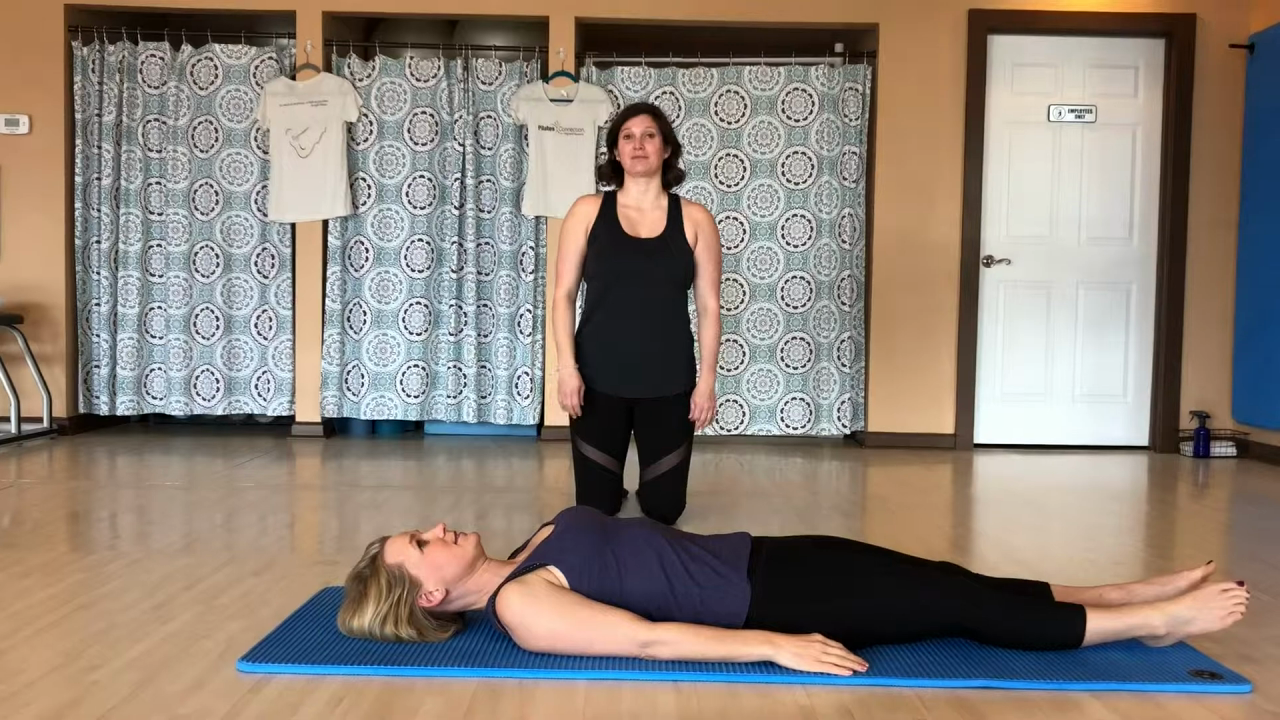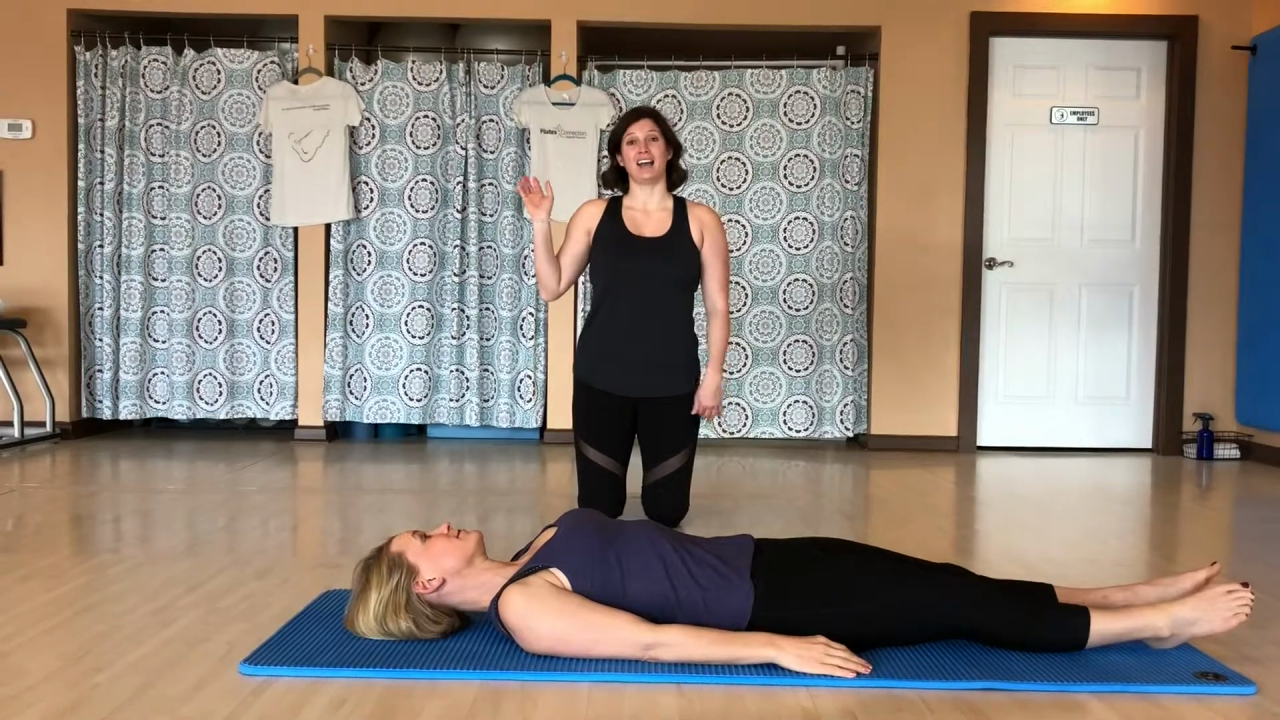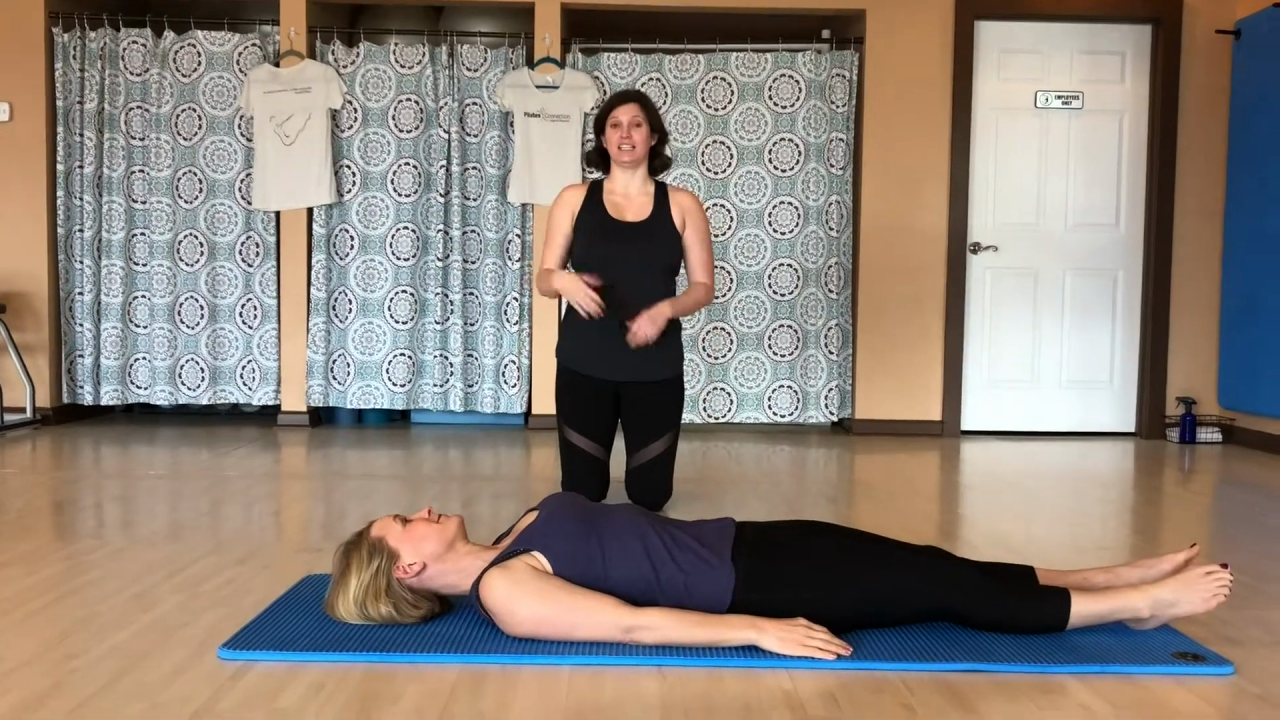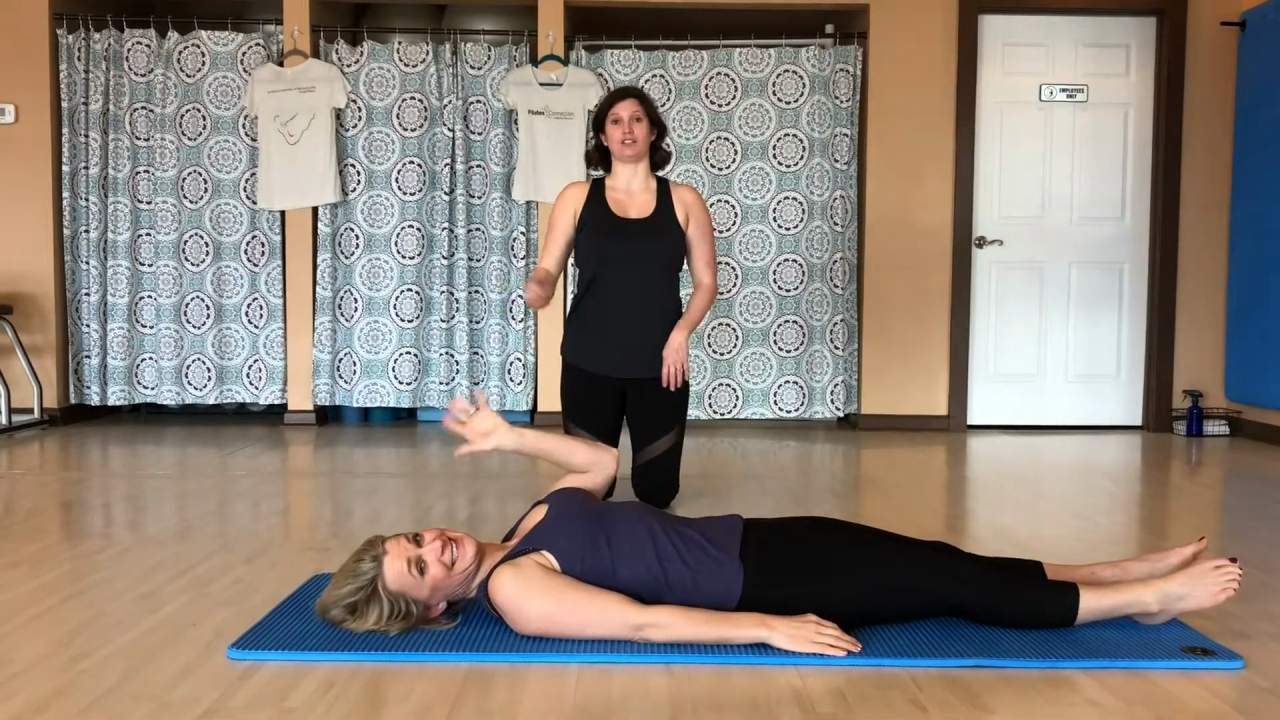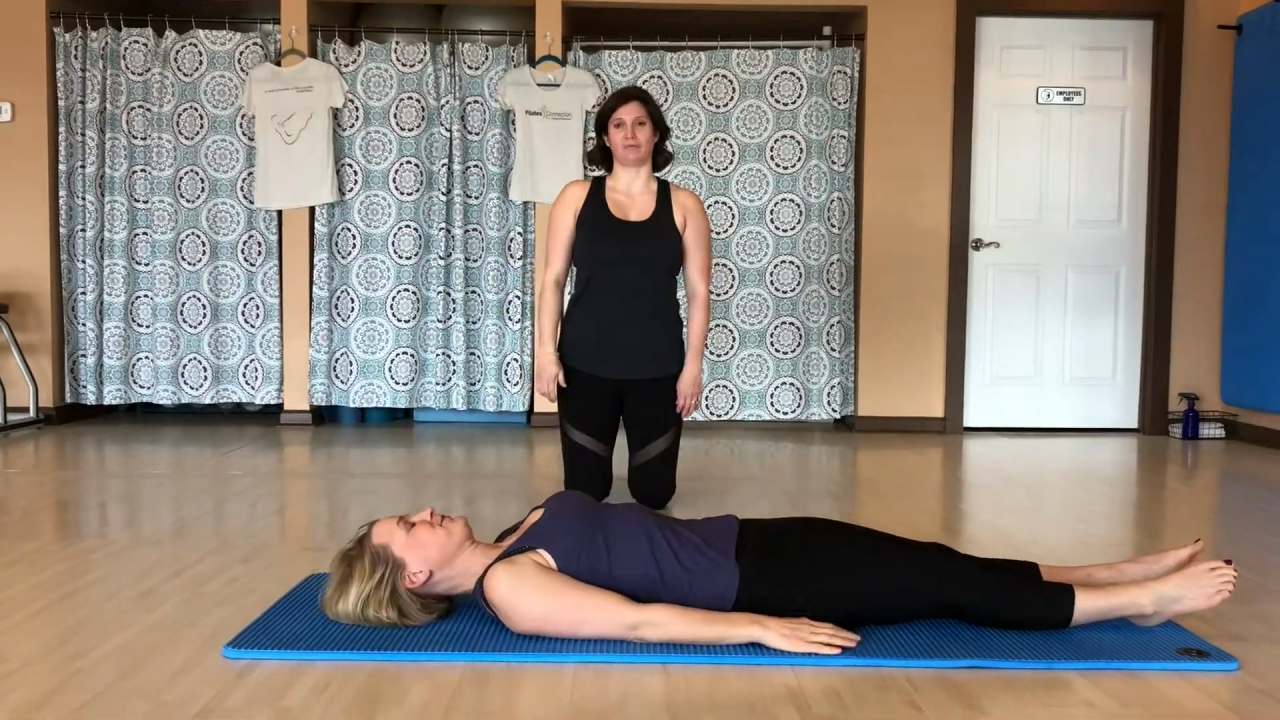
dt=1s
person 1, frame 1
left shoulder: (524, 562)
right shoulder: (522, 611)
right elbow: (649, 638)
right wrist: (777, 645)
left hip: (758, 559)
right hip: (756, 601)
left knee: (950, 581)
right knee: (961, 608)
left ankle: (1142, 594)
right ankle: (1160, 620)
person 1, frame 2
left shoulder: (529, 563)
right shoulder: (524, 612)
right elbow: (650, 640)
right wrist: (778, 649)
left hip: (761, 559)
right hip: (759, 601)
left knee: (952, 583)
right knee: (967, 611)
left ankle: (1147, 595)
right ankle: (1159, 622)
person 1, frame 3
left shoulder: (513, 545)
right shoulder: (505, 596)
right elbow: (633, 624)
right wrist: (759, 632)
left hip: (743, 543)
right hip: (740, 584)
left knee: (939, 565)
right knee: (950, 593)
left ankle: (1131, 578)
right ankle: (1140, 604)
person 1, frame 4
left shoulder: (528, 528)
right shoulder: (518, 595)
left elbow: (604, 459)
right elbow: (645, 622)
left wrist: (509, 432)
right wrist: (771, 628)
left hip: (752, 542)
right hip: (752, 587)
left knee: (947, 560)
right knee: (957, 591)
left ankle: (1142, 573)
right ankle: (1149, 598)
person 1, frame 5
left shoulder: (519, 542)
right shoulder: (511, 592)
right elbow: (638, 621)
right wrist: (766, 629)
left hip: (745, 542)
right hip: (747, 584)
left knee: (941, 564)
right knee: (951, 591)
left ankle: (1136, 577)
right ankle: (1142, 601)
person 2, frame 1
left shoulder: (694, 218)
right shoulder: (587, 211)
left elbow: (708, 304)
right elbow: (564, 293)
left wrist: (707, 378)
right wrist: (566, 365)
left hip: (668, 383)
right hip: (599, 380)
left knee: (664, 509)
right knee: (595, 507)
left ankle: (648, 518)
right ankle: (616, 494)
person 2, frame 2
left shoulder: (701, 219)
right shoulder: (594, 214)
left elbow: (717, 305)
right elbow: (551, 288)
left wrist: (713, 373)
right wrist: (541, 223)
left hip: (673, 384)
right hip: (601, 380)
left knee: (666, 511)
right knee: (598, 508)
person 2, frame 3
left shoulder: (681, 204)
right shoulder: (574, 199)
left elbow: (703, 285)
right elbow: (543, 278)
left wrist: (667, 309)
right wrist: (562, 279)
left hip: (655, 369)
right hip: (584, 365)
left knee: (650, 494)
right knee: (582, 492)
person 2, frame 4
left shoulder: (684, 200)
right shoulder: (578, 197)
left elbow: (706, 281)
right elbow: (549, 267)
left wrist: (681, 335)
right wrist: (537, 287)
left hip: (658, 365)
right hip: (590, 363)
left knee: (657, 491)
person 2, frame 5
left shoulder: (684, 204)
right shoulder: (577, 196)
left elbow: (698, 291)
right elbow: (553, 279)
left wrist: (693, 365)
right wrist: (546, 352)
left hip: (657, 367)
right hip: (586, 364)
left knee: (653, 493)
right knee: (585, 490)
